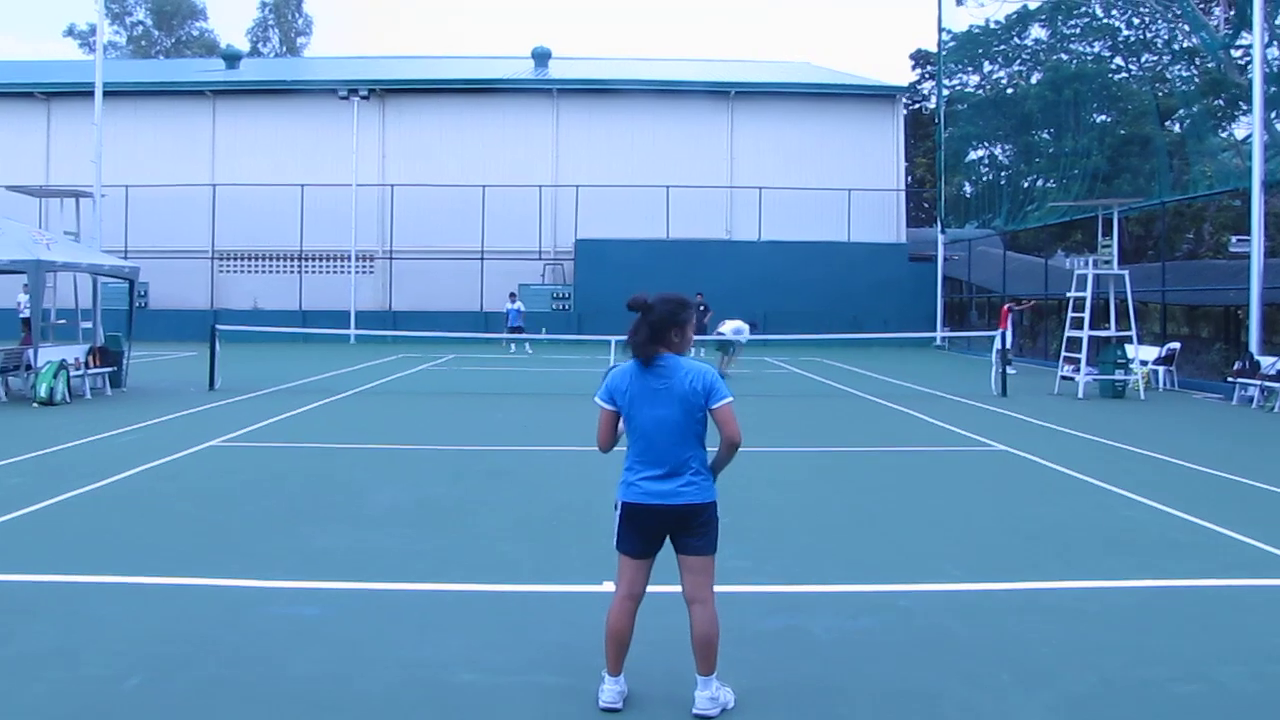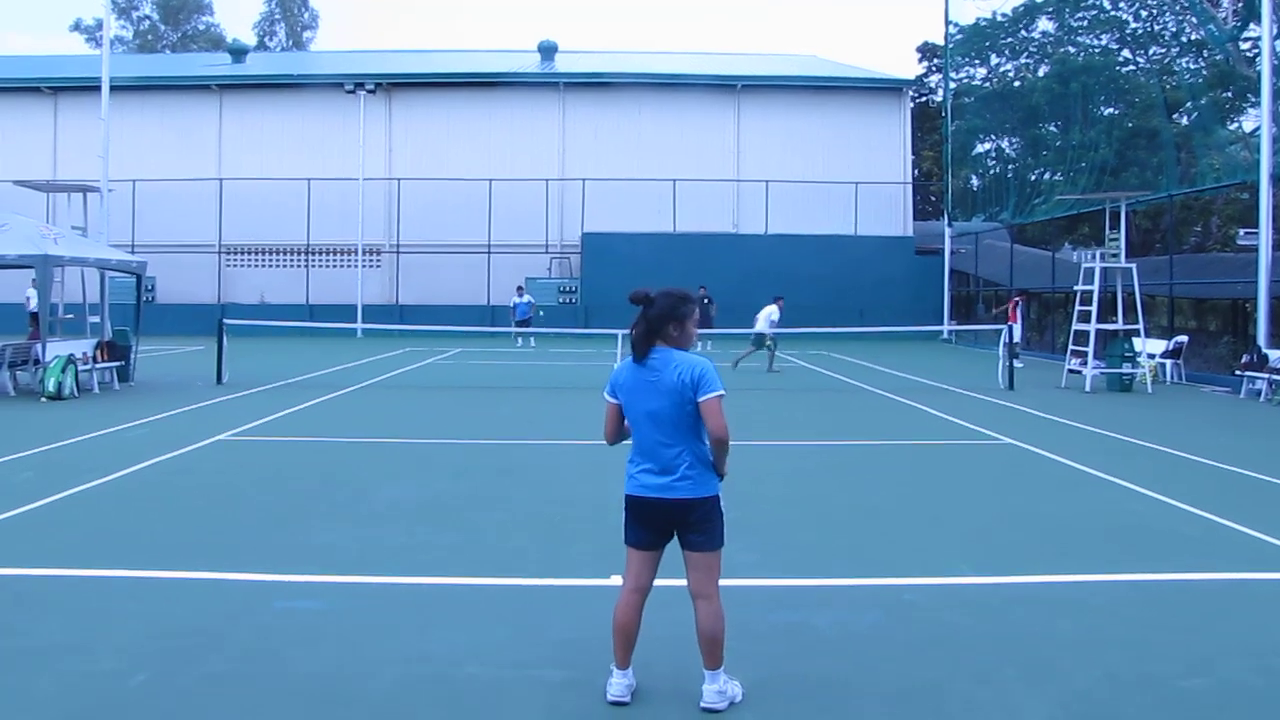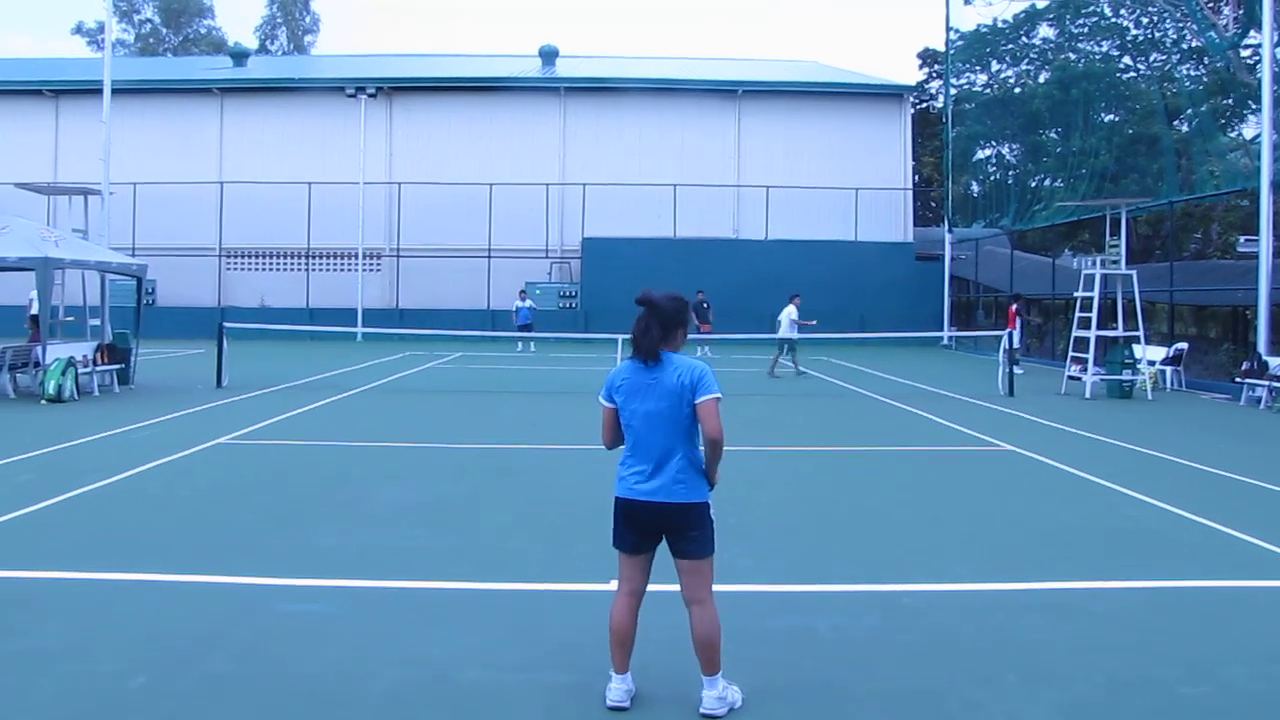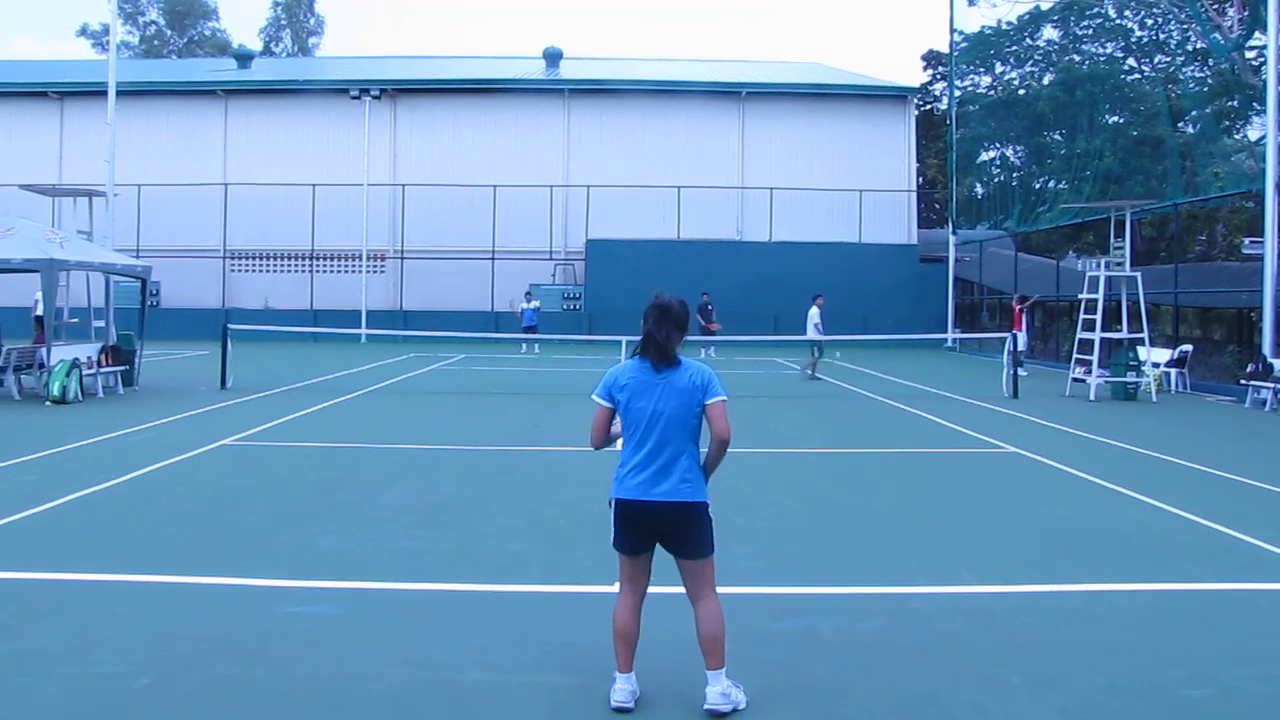
dt=0.3s
person 1, frame 1
left shoulder: (620, 377)
right shoulder: (703, 376)
left elbow: (605, 443)
right elbow: (732, 439)
right wrist: (713, 471)
left hip: (638, 501)
right hip: (694, 502)
left knee: (626, 595)
right knee: (700, 598)
left ankle: (611, 685)
person 1, frame 2
left shoulder: (624, 372)
right shoulder: (697, 369)
left elbow: (612, 435)
right elbow: (719, 434)
right wrist: (719, 467)
left hip: (642, 495)
right hip: (696, 496)
left knee: (633, 589)
right knee: (705, 593)
left ankle: (620, 678)
right ankle: (714, 684)
person 1, frame 3
left shoulder: (619, 375)
right shoulder: (696, 373)
left elbow: (610, 439)
right elbow: (714, 435)
right wrist: (710, 473)
left hip: (631, 499)
right hip: (685, 500)
left knee: (628, 592)
right knee: (699, 598)
left ankle: (620, 684)
person 1, frame 4
left shoulder: (618, 375)
right shoulder: (701, 375)
left elbow: (598, 439)
right elbow: (722, 436)
right wrist: (705, 473)
left hip: (631, 500)
right hip: (686, 501)
left knee: (630, 592)
right knee: (704, 595)
left ankle: (624, 684)
right ankle: (718, 688)
